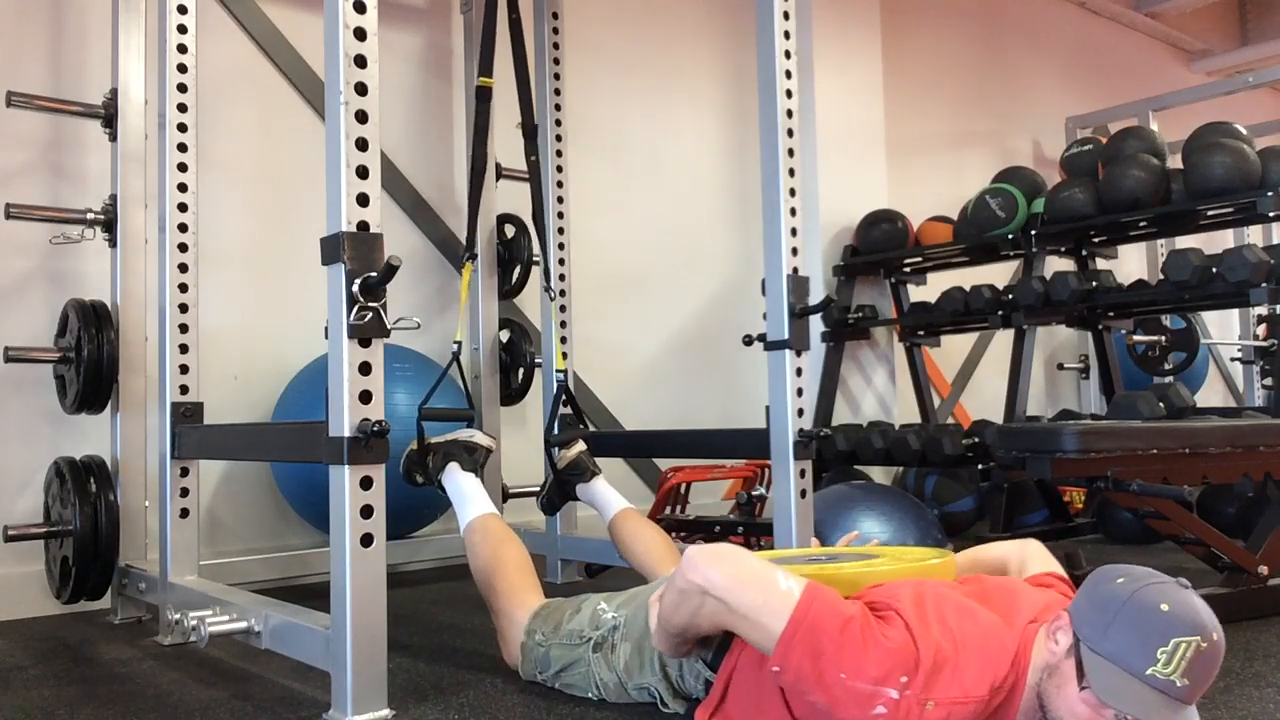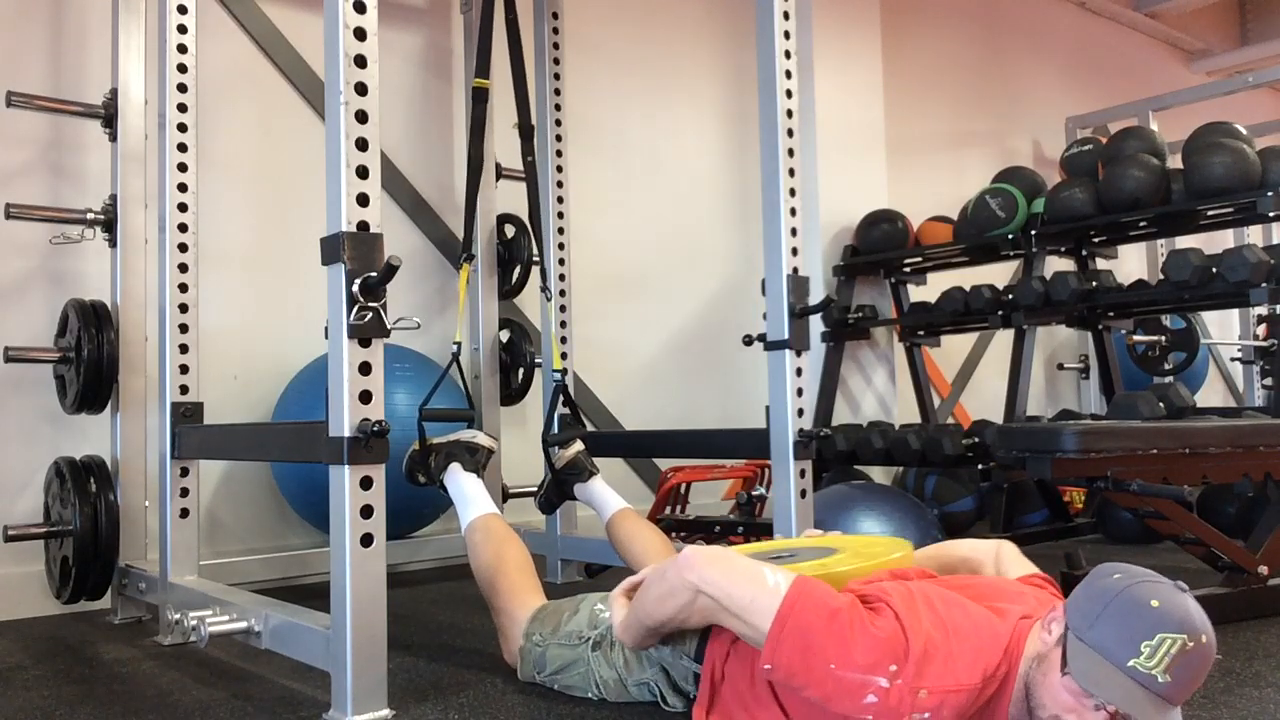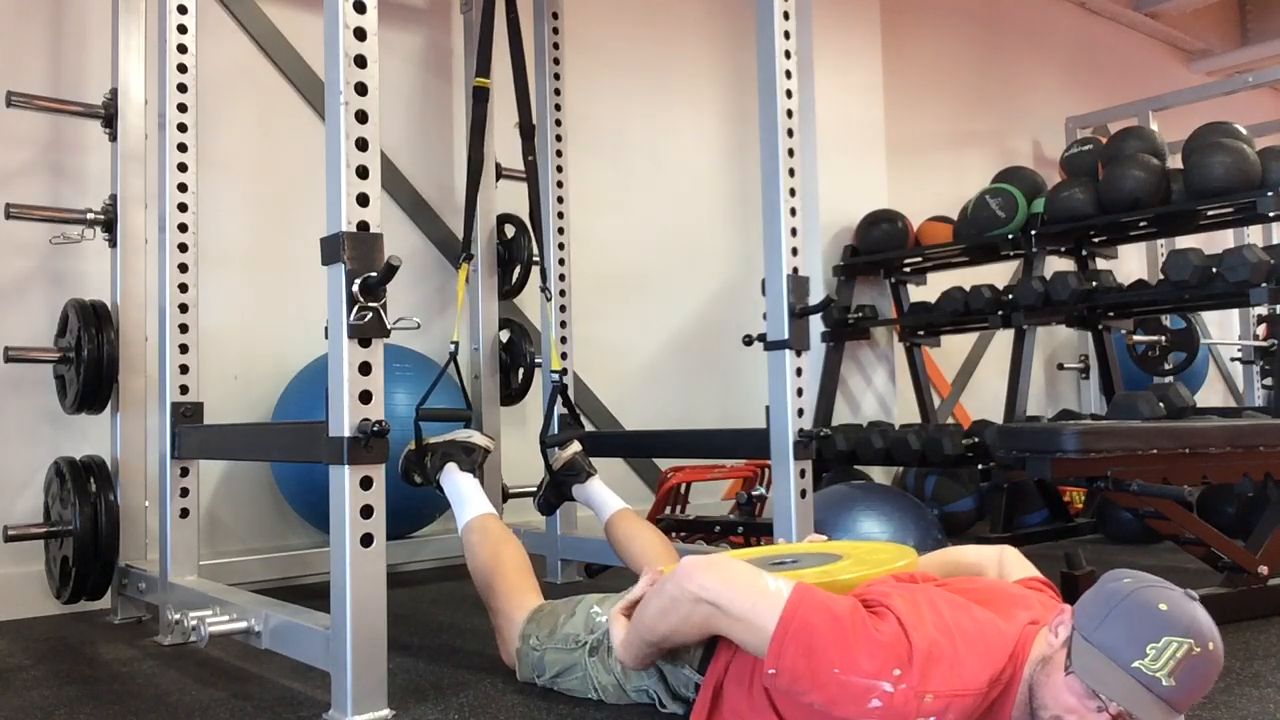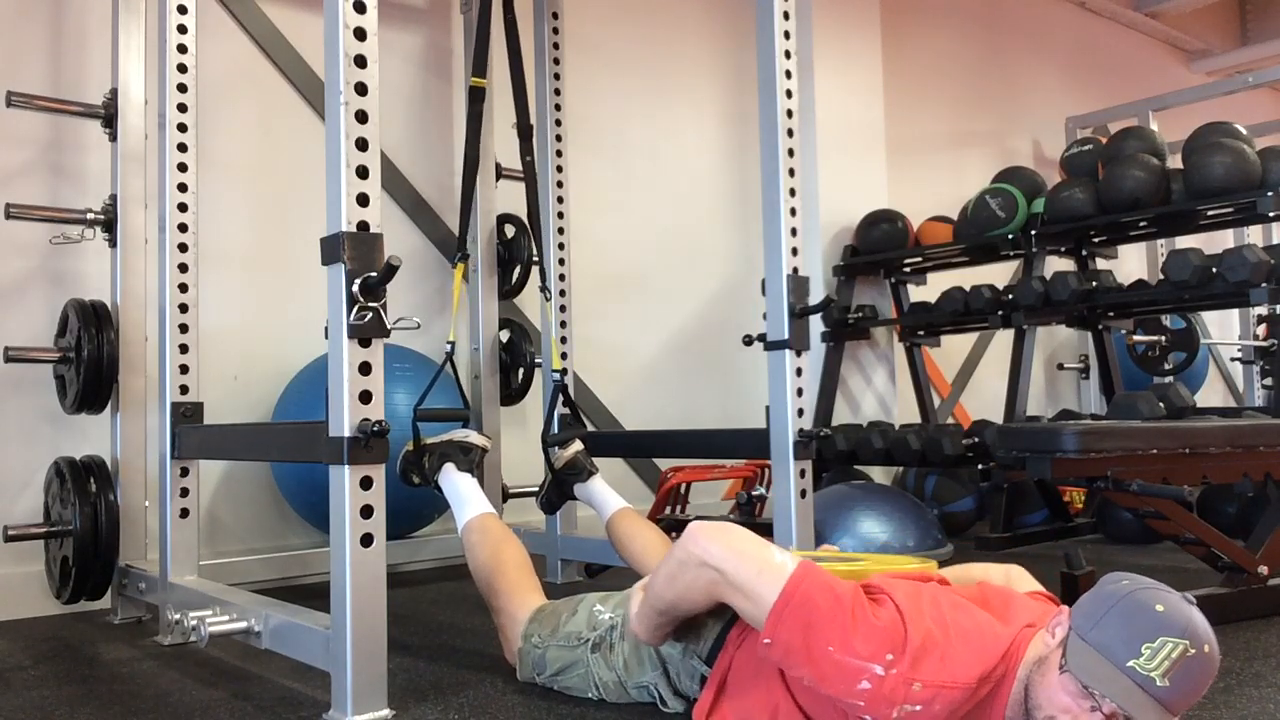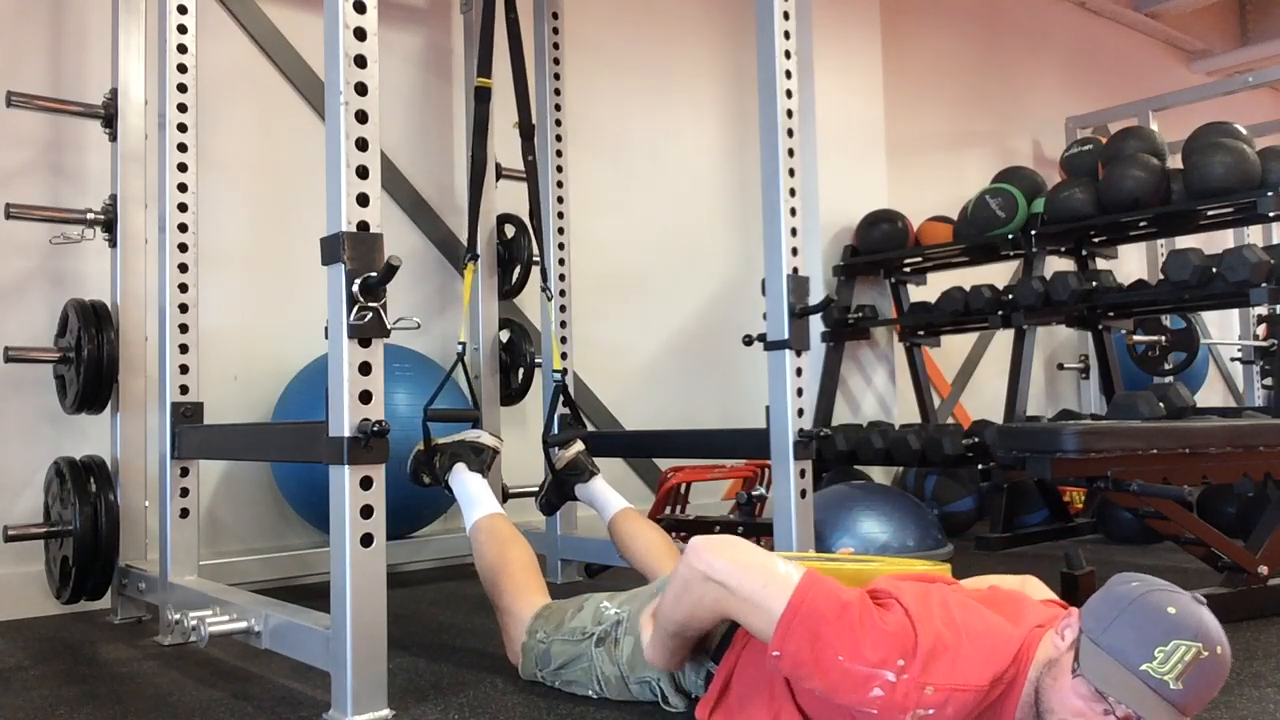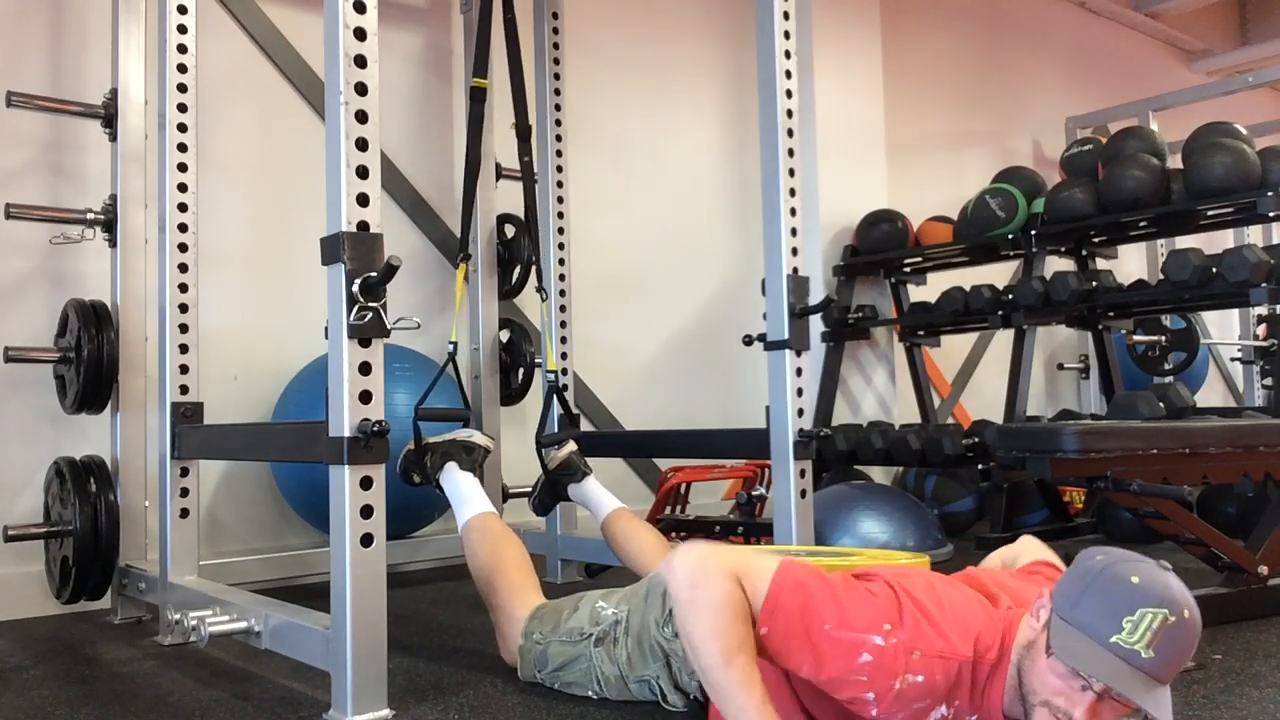
dt=0.4s
person 1, frame 1
left shoulder: (1059, 613)
left elbow: (1026, 552)
right elbow: (715, 570)
right wrist: (670, 632)
left hip: (801, 600)
left knee: (665, 570)
right knee: (528, 639)
left ankle: (585, 478)
right ankle: (460, 473)
person 1, frame 2
left shoulder: (1044, 612)
left elbow: (998, 552)
right elbow: (708, 574)
right wrist: (634, 622)
left hip: (771, 592)
right hip: (695, 649)
left knee: (665, 564)
right knee: (528, 639)
left ankle: (582, 476)
right ankle: (463, 473)
person 1, frame 3
left shoulder: (1045, 618)
left elbow: (1001, 558)
right elbow: (706, 585)
right wrist: (636, 644)
left hip: (786, 583)
left knee: (664, 571)
right knee: (527, 639)
left ankle: (579, 478)
right ankle: (458, 473)
person 1, frame 4
left shoulder: (1046, 625)
left elbow: (1011, 575)
right elbow: (715, 547)
right wrist: (648, 615)
left hip: (765, 613)
right hip: (699, 652)
left knee: (675, 577)
right knee: (530, 638)
left ankle: (582, 476)
right ankle: (458, 473)
person 1, frame 5
left shoulder: (1056, 627)
left elbow: (1029, 586)
right elbow: (716, 560)
right wrist: (663, 640)
left hip: (774, 615)
left knee: (670, 575)
right knee: (532, 637)
left ankle: (583, 479)
right ankle: (467, 474)
person 1, frame 6
left shoulder: (1045, 596)
right shoulder: (903, 641)
left elbow: (1029, 549)
right elbow: (693, 570)
left hip: (769, 599)
right hip: (684, 639)
left knee: (655, 562)
right knee: (527, 638)
left ankle: (574, 477)
right ankle: (458, 472)
